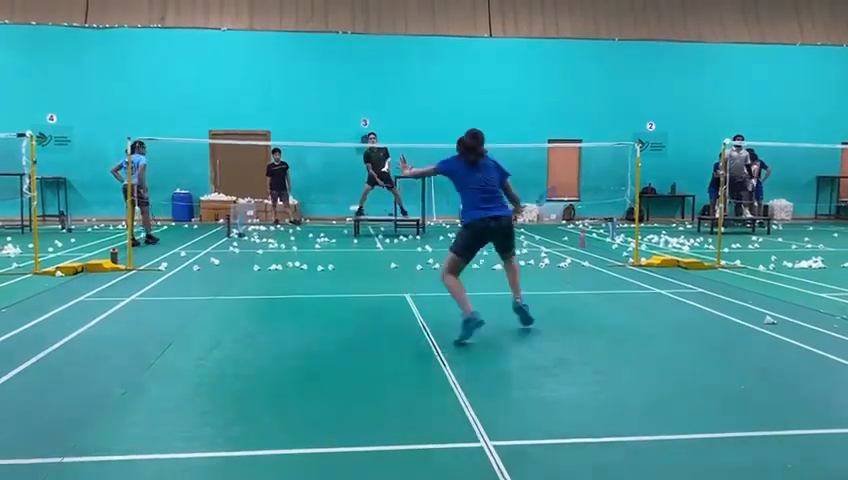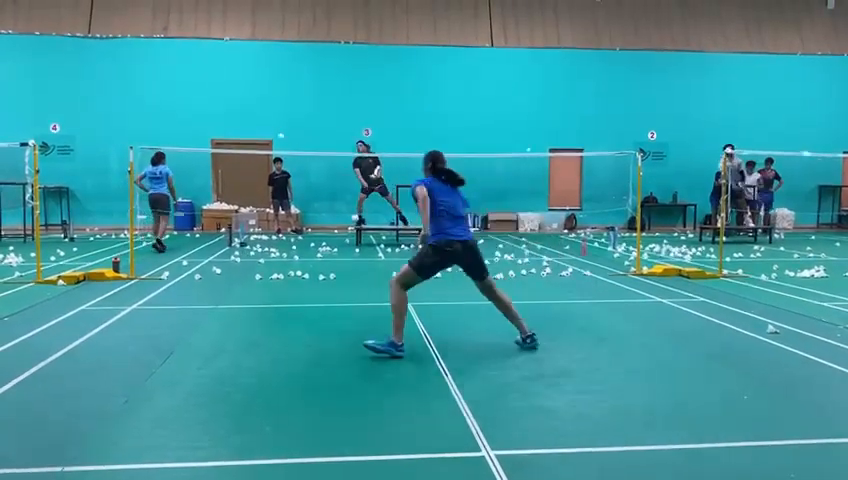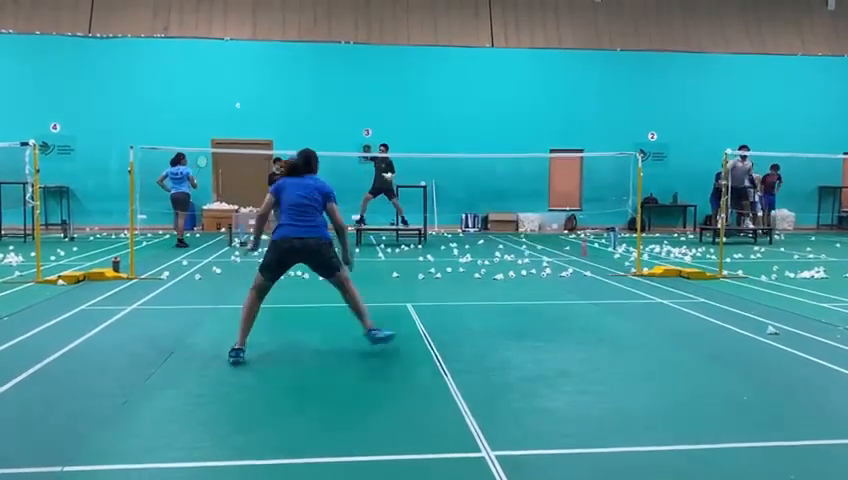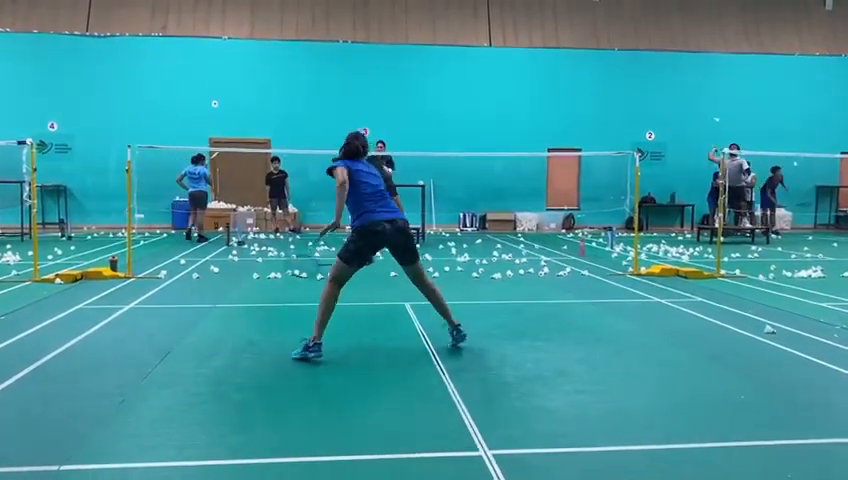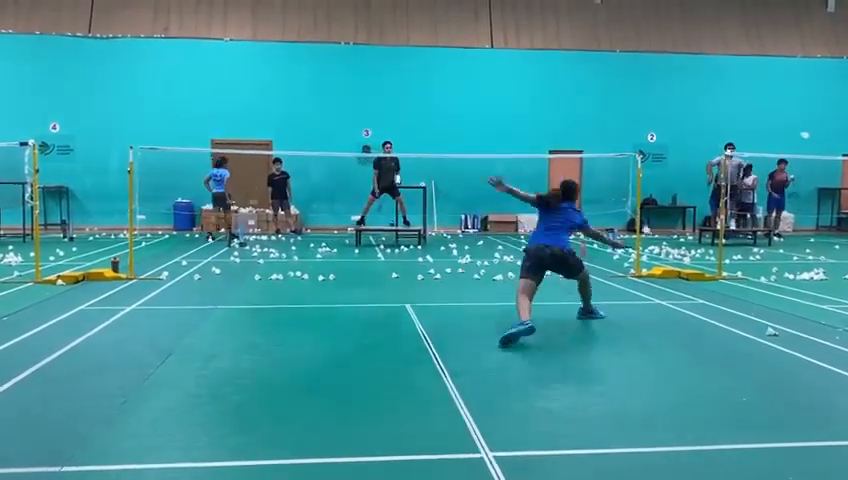
dt=1s
person 1, frame 1
left shoulder: (453, 163)
right shoulder: (494, 164)
left elbow: (418, 173)
right elbow: (513, 197)
left wrist: (406, 171)
right wrist: (517, 209)
left hip: (475, 224)
right hip: (503, 221)
left knee: (448, 275)
right knee: (509, 259)
left ankle: (470, 316)
right ankle: (518, 301)
person 1, frame 2
left shoulder: (421, 183)
right shoulder: (454, 189)
left elbow: (422, 197)
left wrist: (426, 232)
left hip: (442, 245)
right hip: (467, 244)
left knee: (398, 284)
right knee: (491, 291)
left ankle: (396, 343)
right ankle: (527, 335)
person 1, frame 3
left shoulder: (281, 184)
right shoulder: (323, 186)
left elbow: (262, 214)
right elbow: (339, 224)
left wrist: (255, 241)
right wrist: (346, 254)
left hip: (283, 243)
right hip: (317, 243)
left knee: (257, 291)
right knee: (346, 286)
left ankle: (239, 347)
right ankle: (371, 331)
person 1, frame 4
left shoulder: (341, 165)
right shoulder: (373, 170)
left elbow: (342, 182)
left wrist: (337, 218)
right wrist: (370, 251)
left hip: (369, 228)
right hip: (398, 225)
left knee: (334, 281)
right knee: (422, 280)
left ankle: (315, 343)
right ankle: (454, 328)
person 1, frame 5
left shoulder: (547, 203)
right shoulder: (577, 215)
left elbow: (526, 197)
right elbow: (595, 234)
right wrist: (613, 243)
left hip: (535, 251)
right hip: (560, 252)
left knee: (523, 295)
right knee: (583, 276)
left ankle: (525, 322)
right ankle: (587, 309)
